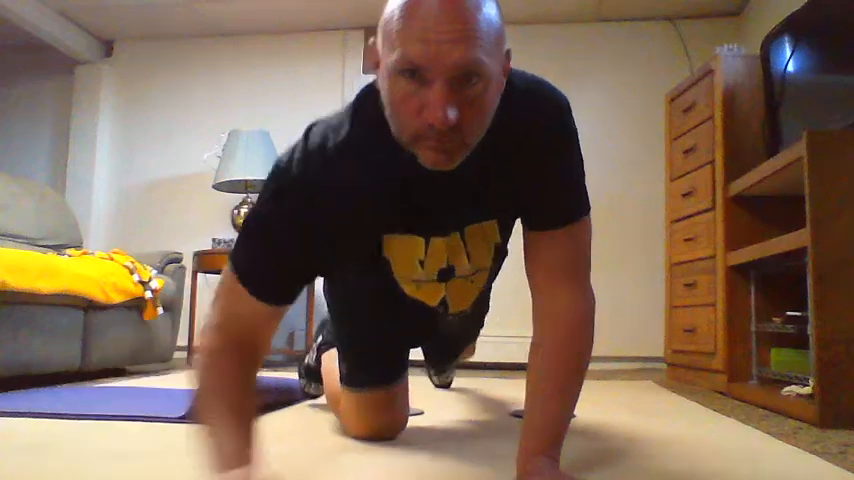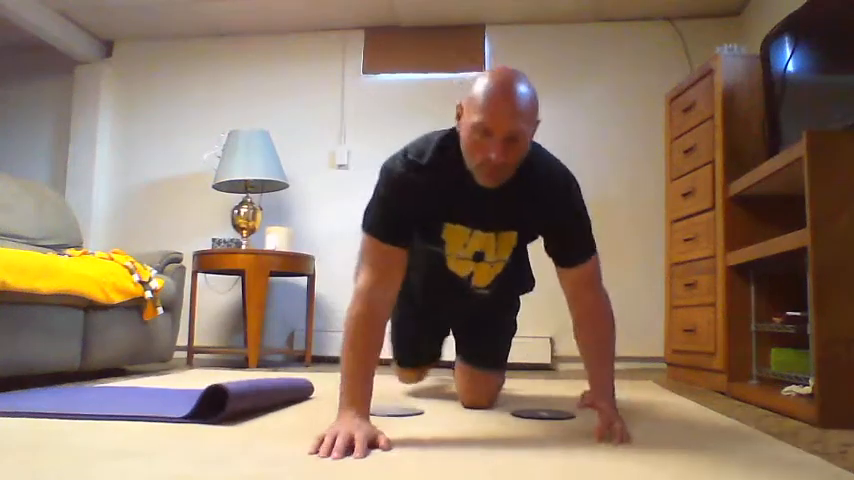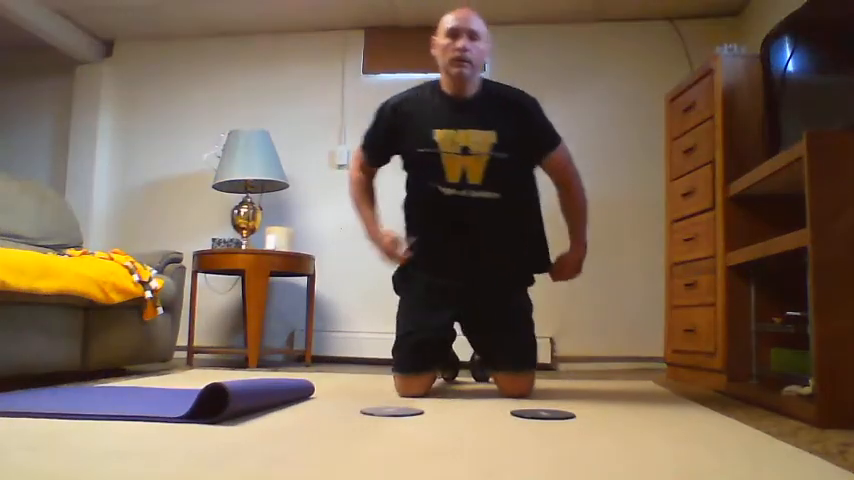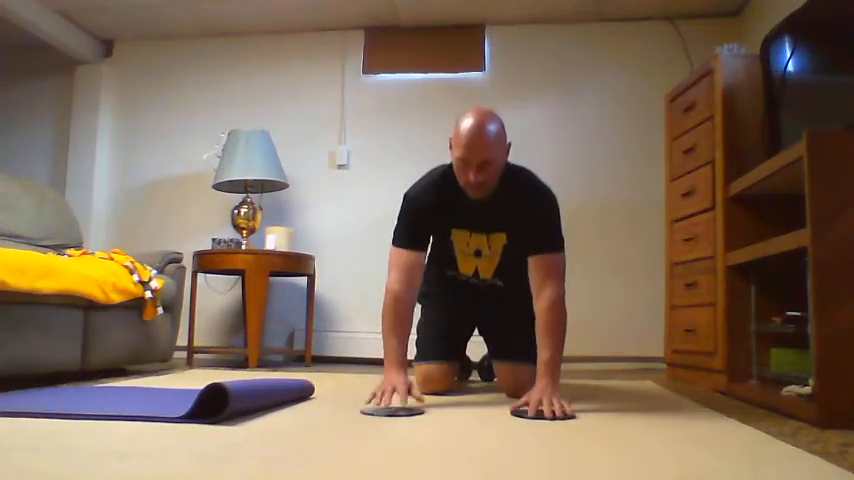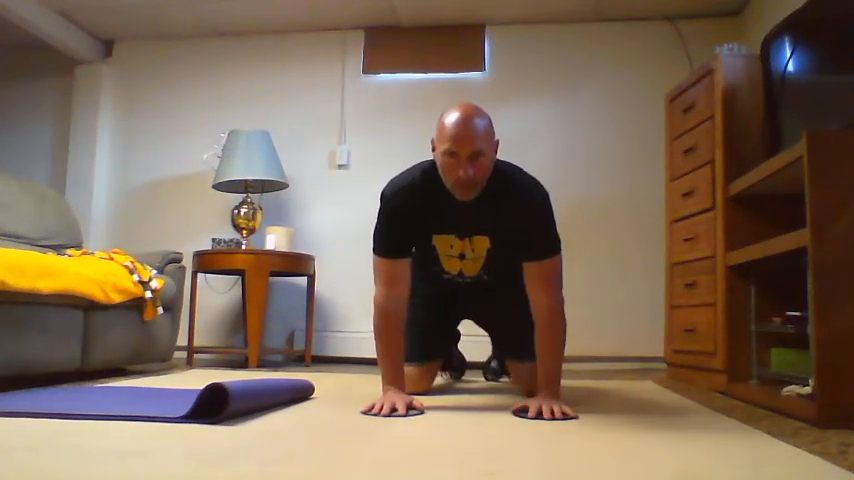
dt=1s
person 1, frame 1
left shoulder: (540, 121)
right shoulder: (320, 166)
left elbow: (565, 295)
right elbow: (229, 337)
left hip: (464, 290)
right hip: (368, 291)
left knee: (454, 355)
left ankle: (434, 349)
right ankle: (326, 355)
person 1, frame 2
left shoulder: (553, 185)
right shoulder: (409, 170)
left elbow: (587, 295)
right elbow: (373, 285)
left wrist: (605, 398)
right wrist: (353, 410)
left hip: (495, 289)
right hip: (425, 278)
left knee: (476, 396)
right knee: (410, 373)
left ankle: (472, 364)
person 1, frame 3
left shoulder: (518, 108)
right shoulder: (402, 110)
left elbow: (566, 176)
right elbow: (360, 170)
left wrist: (577, 248)
right wrist: (374, 228)
left hip: (501, 273)
right hip: (425, 272)
left knee: (517, 388)
right knee: (410, 388)
left ankle: (482, 357)
right ankle: (441, 357)
person 1, frame 4
left shoulder: (535, 197)
right shoulder: (423, 195)
left elbow: (548, 290)
right elbow: (400, 284)
left wrist: (547, 381)
right wrist: (394, 370)
left hip: (509, 294)
right hip: (447, 290)
left knee: (520, 385)
right knee: (431, 382)
left ankle: (494, 359)
right ankle: (459, 360)
person 1, frame 5
left shoulder: (527, 195)
right shoulder: (401, 195)
left elbow: (547, 298)
right elbow: (390, 295)
left wrist: (549, 392)
right wrist: (392, 387)
left hip: (502, 284)
right hip: (432, 284)
left knee: (532, 382)
right knee: (414, 382)
left ankle: (504, 354)
right ankle: (447, 354)
